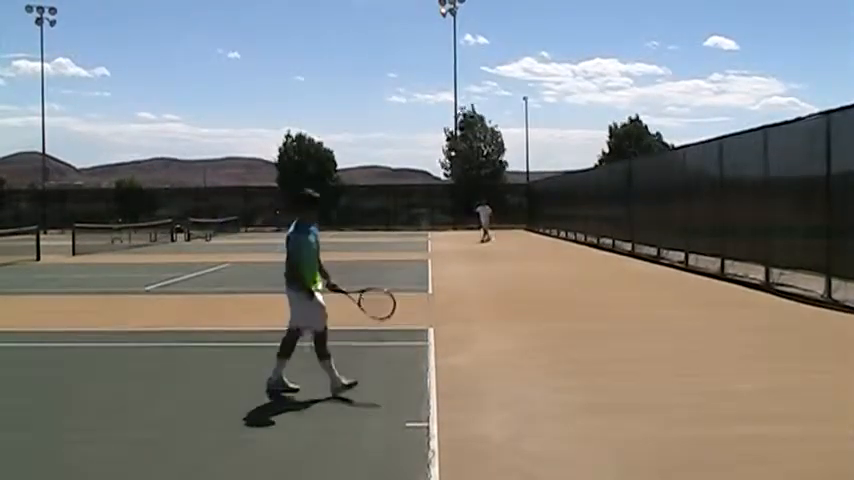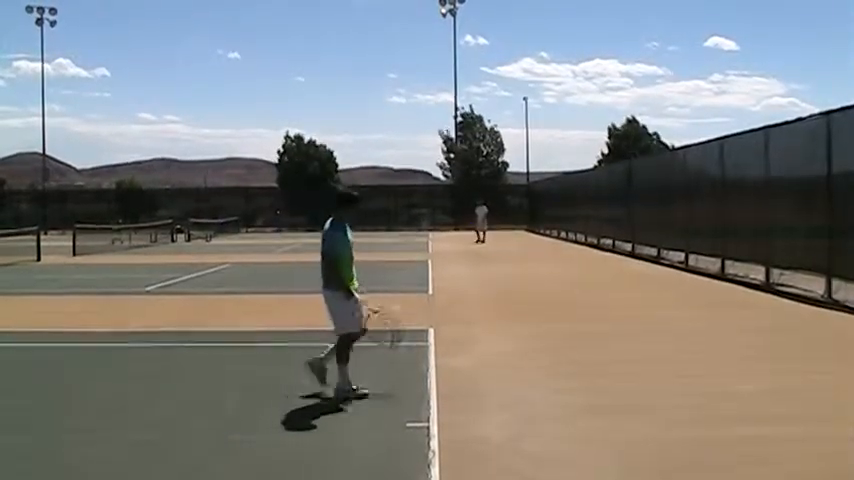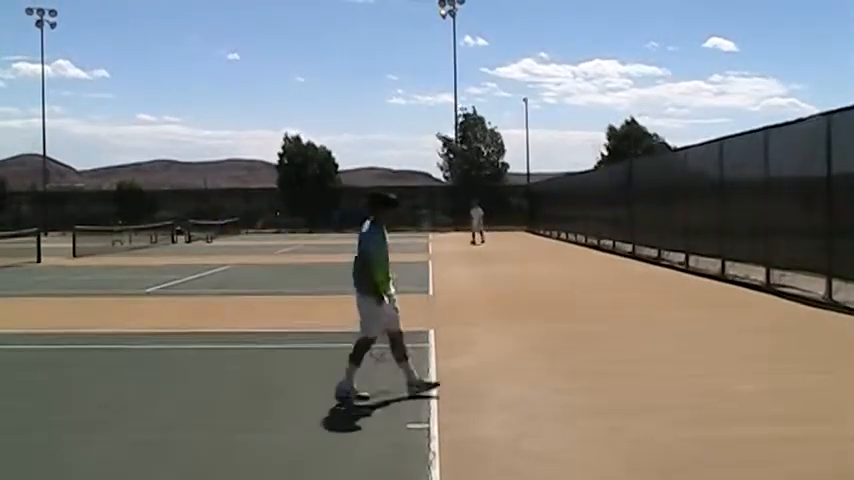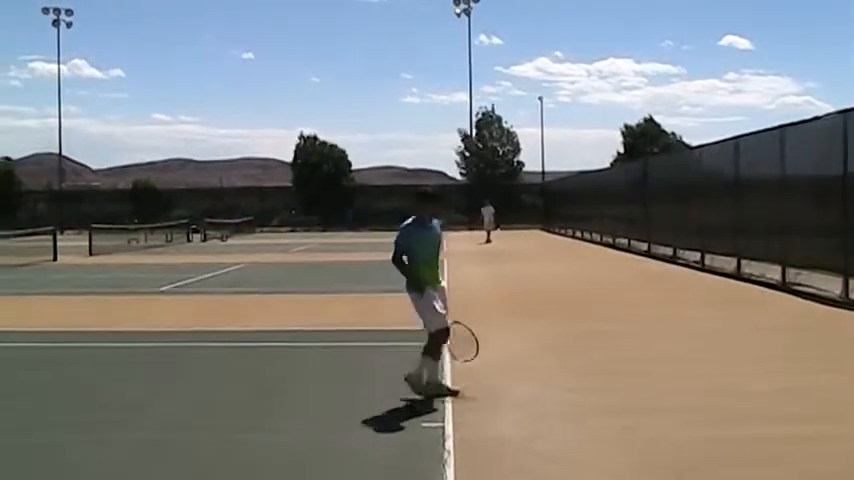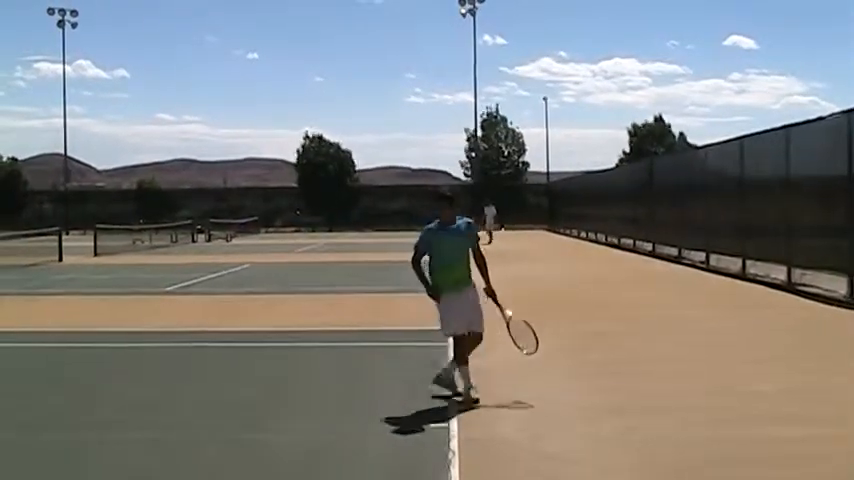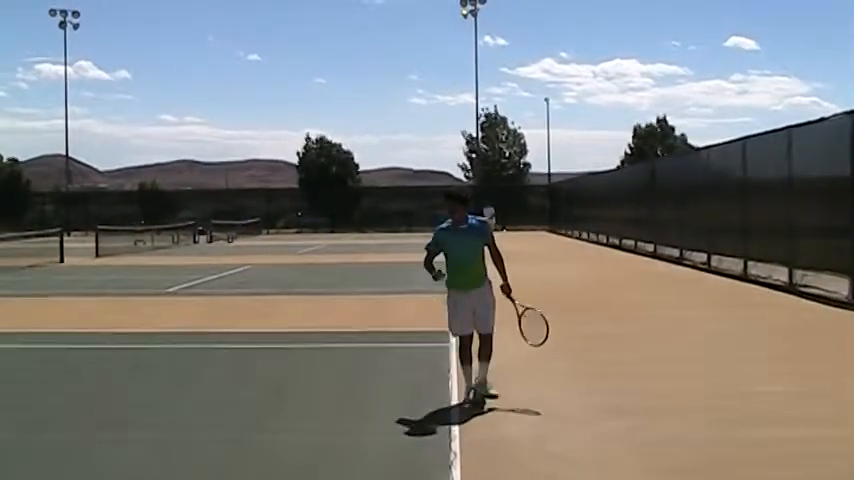
dt=0.3s
person 1, frame 1
left shoulder: (312, 229)
right shoulder: (295, 234)
right elbow: (291, 267)
left wrist: (327, 279)
right wrist: (307, 290)
left hip: (312, 288)
right hip: (301, 291)
left knee: (294, 332)
right knee: (320, 332)
left ankle: (276, 378)
right ankle: (335, 381)
person 1, frame 2
left shoulder: (343, 227)
right shoulder: (333, 231)
right elbow: (329, 264)
right wrist: (346, 289)
left hip: (347, 288)
right hip: (339, 291)
left knee: (358, 331)
right knee: (348, 334)
left ankle: (319, 361)
right ankle: (343, 386)
person 1, frame 3
left shoulder: (378, 230)
right shoulder: (370, 233)
right elbow: (363, 266)
right wrist: (376, 293)
left hip: (385, 292)
right hip: (372, 295)
left knee: (396, 336)
right knee: (367, 339)
left ankle: (413, 381)
right ankle: (345, 386)
person 1, frame 4
left shoulder: (436, 226)
right shoulder: (409, 229)
right elbow: (397, 258)
right wrist: (414, 280)
left hip: (436, 286)
right hip: (421, 289)
left knee: (437, 333)
right knee: (441, 331)
left ankle: (431, 382)
right ankle: (416, 375)
person 1, frame 5
left shoulder: (468, 226)
right shoulder: (430, 232)
left elbow: (478, 256)
right elbow: (416, 260)
left wrist: (487, 284)
right wrist: (428, 286)
left hip: (468, 289)
right hip: (445, 294)
left knee: (476, 336)
right knee: (459, 338)
left ankle: (446, 374)
right ankle: (468, 387)
person 1, frame 6
left shoulder: (482, 226)
right shoulder: (442, 232)
left elbow: (494, 253)
right elbow: (428, 260)
left wrist: (505, 281)
right wrist: (432, 271)
left hip: (482, 288)
right hip: (458, 292)
left knee: (486, 336)
right knee: (465, 339)
left ankle: (482, 384)
right ankle: (470, 386)
